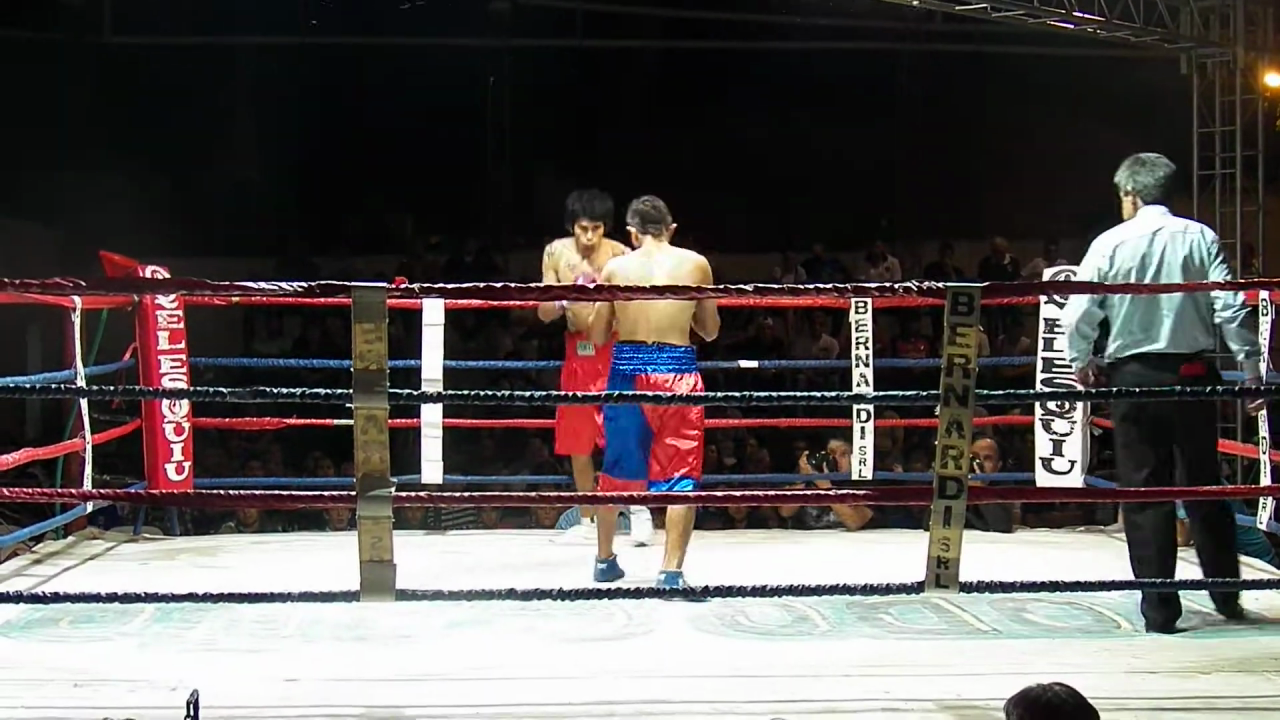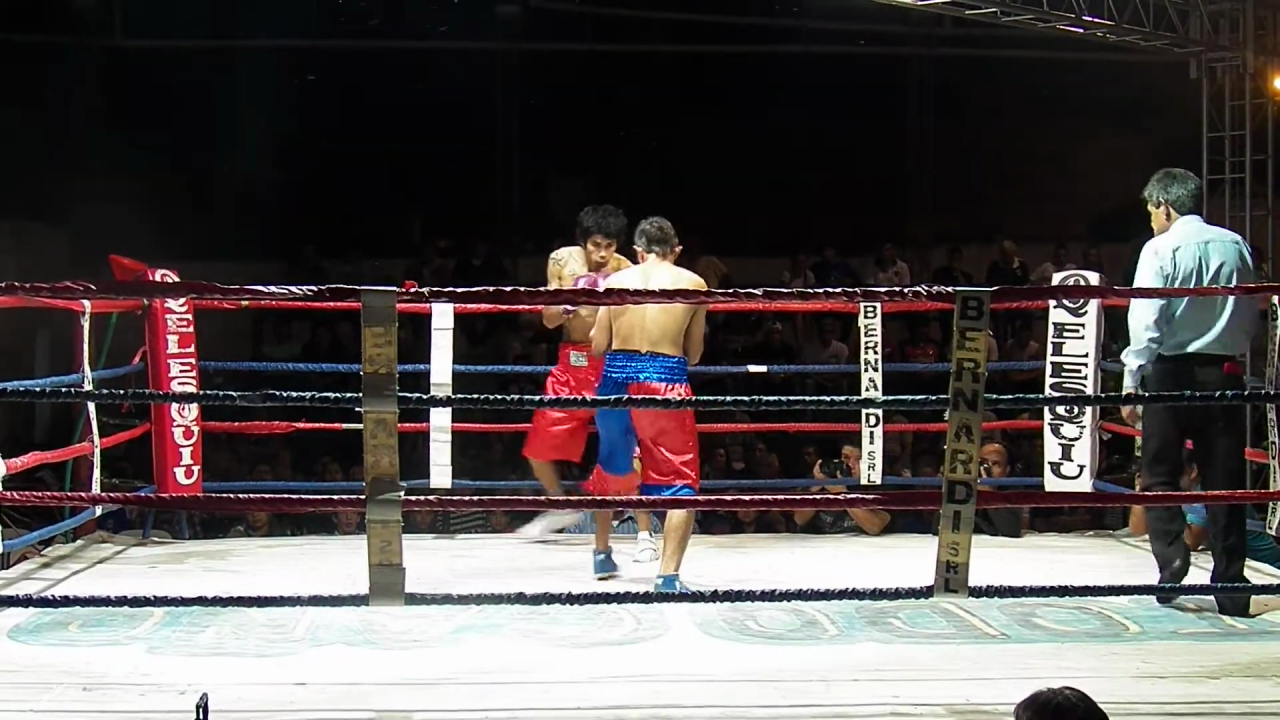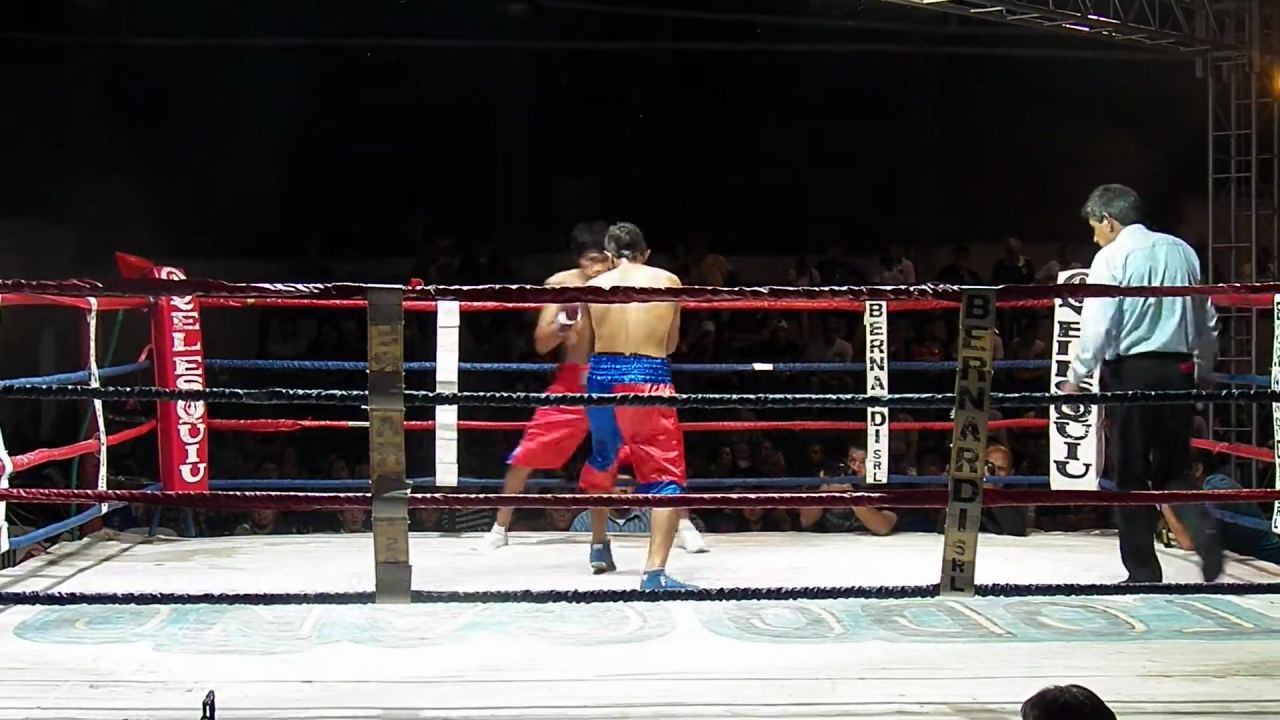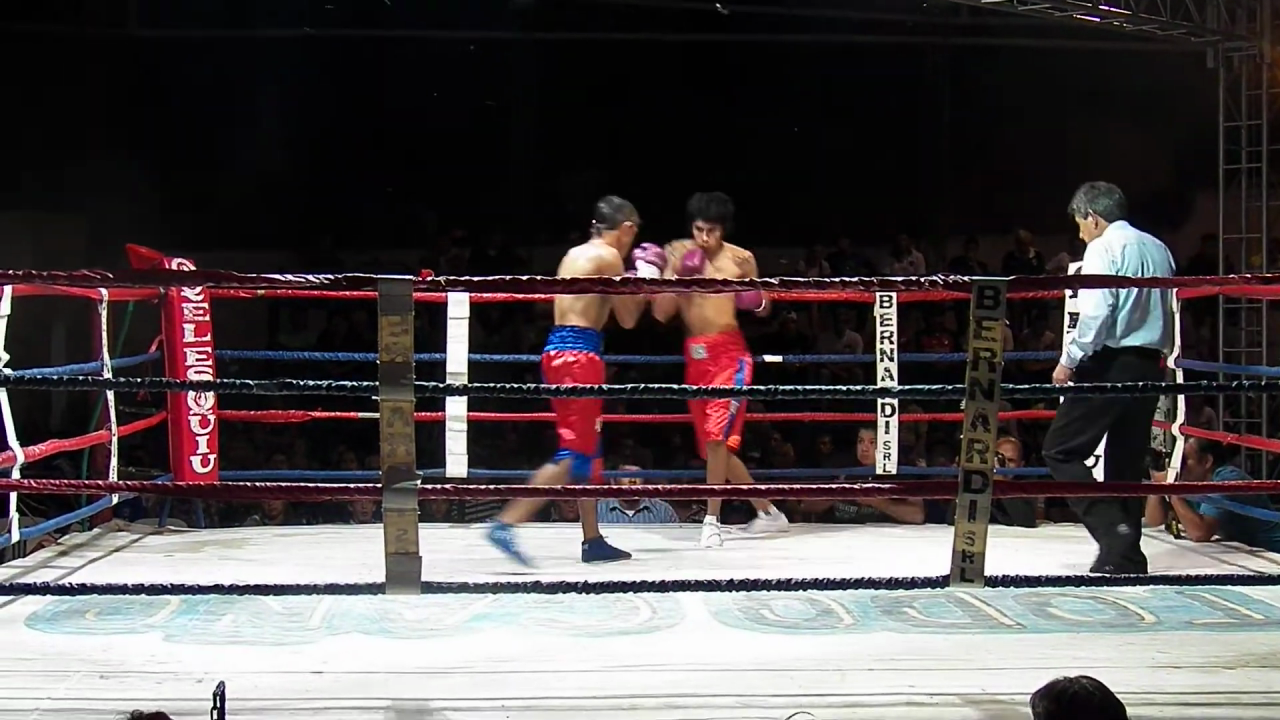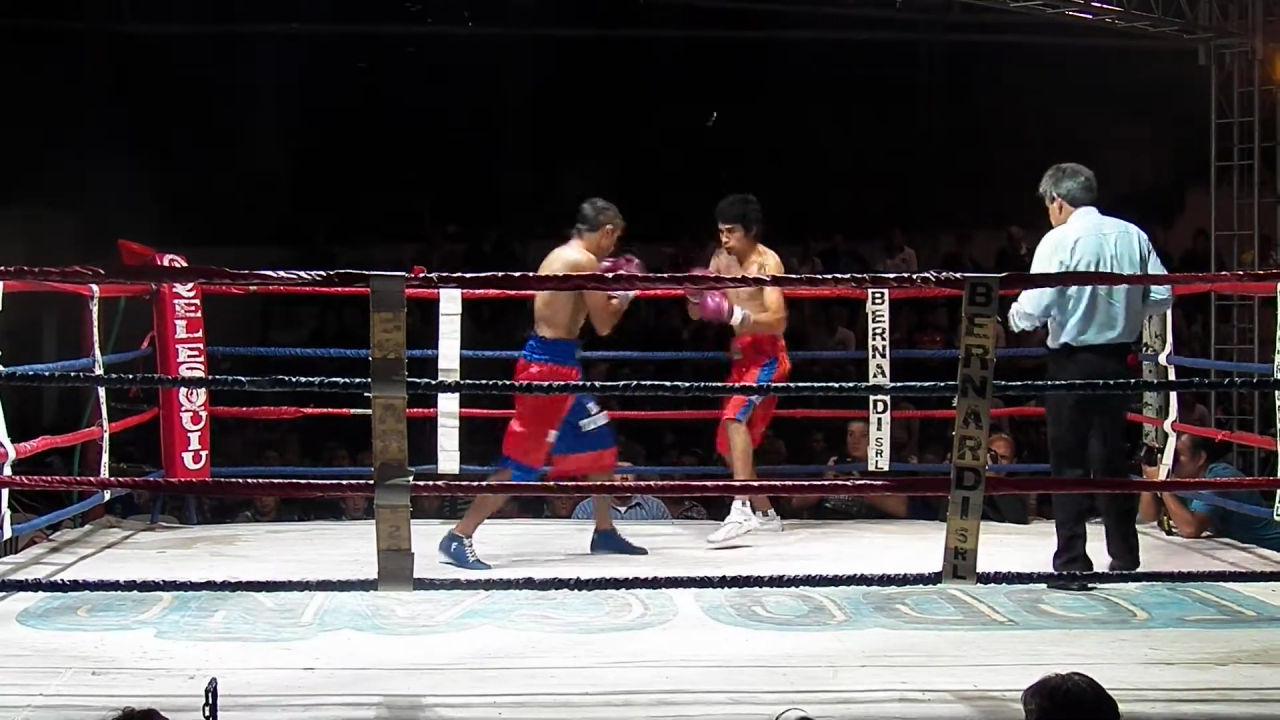
dt=0.5s
person 1, frame 1
left shoulder: (1109, 243)
right shoulder: (1199, 237)
left elbow: (1078, 315)
right elbow: (1230, 309)
left wrist: (1081, 359)
right wrist: (1253, 372)
left hip: (1131, 377)
right hip: (1190, 374)
left knee: (1145, 494)
right knee: (1203, 486)
left ankle: (1159, 607)
right ankle: (1224, 590)
person 1, frame 2
left shoulder: (1161, 249)
right shoulder: (1236, 246)
left elbow: (1145, 323)
right elbow: (1249, 317)
left wrist: (1131, 382)
left hip: (1173, 372)
right hip: (1224, 373)
left knee: (1161, 475)
right knee: (1225, 482)
left ankle: (1171, 560)
right ankle: (1230, 589)
person 1, frame 3
left shoulder: (1111, 257)
right shoulder: (1182, 250)
left elbow: (1098, 327)
right elbow: (1206, 320)
left wrist: (1076, 374)
right wrist: (1203, 371)
left hip: (1129, 373)
right hip: (1176, 372)
left knee: (1131, 476)
right knee: (1173, 469)
left ankle: (1143, 571)
right ankle: (1204, 534)
person 1, frame 4
left shoulder: (1104, 248)
right shoulder: (1158, 249)
left elbow: (1096, 313)
right elbow: (1160, 312)
left wrist: (1068, 360)
left hip: (1109, 364)
right hip: (1149, 365)
left knee: (1061, 451)
right knee: (1128, 463)
left ankle: (1110, 526)
right ankle: (1126, 557)
person 1, frame 5
left shoulder: (1060, 240)
right shoulder: (1132, 235)
left elbow: (1035, 307)
right elbow: (1162, 295)
left wrist: (1015, 315)
left hip: (1072, 362)
right hip: (1118, 360)
left knee: (1069, 464)
right knee: (1111, 456)
left ankle: (1072, 565)
right ankle: (1124, 554)
person 2, frame 1
left shoulder: (615, 268)
right shoulder: (697, 264)
left elbow: (597, 333)
right elbow: (710, 331)
left hip: (626, 370)
right hip: (676, 372)
left knee: (619, 467)
right knee: (681, 474)
left ankle: (605, 560)
right ankle: (671, 573)
person 2, frame 2
left shoulder: (616, 280)
right shoulder: (693, 283)
left elbow: (598, 346)
right elbow: (693, 353)
left hip: (617, 379)
right hip: (666, 382)
left knee: (613, 465)
right knee: (679, 481)
left ankle: (602, 551)
right ankle: (668, 575)
person 2, frame 3
left shoulder: (594, 286)
right shoulder: (668, 281)
left hip: (604, 379)
right hip: (650, 383)
left knee: (601, 459)
right knee: (666, 478)
left ankle: (599, 545)
right ankle: (655, 572)
person 2, frame 4
left shoulder: (575, 255)
right shoulder: (607, 257)
right elbow: (628, 318)
right wrist: (646, 278)
left hip: (562, 350)
right hip: (578, 354)
left knee: (587, 451)
right knee: (576, 453)
left ankle: (594, 541)
right ankle: (504, 523)
person 2, frame 5
left shoulder: (559, 256)
right shoulder: (584, 260)
right elbow: (603, 324)
left wrist: (604, 286)
right wrist: (626, 290)
left hip: (556, 363)
right hip: (550, 365)
left knee: (598, 446)
right knee: (523, 460)
left ankle: (605, 533)
right ankle: (459, 537)
person 3, frame 1
left shoulder: (620, 255)
right shoulder: (556, 253)
right elbow: (544, 314)
right wrist: (564, 300)
left hip: (615, 349)
right hip: (577, 352)
right knee: (576, 441)
left ankle: (639, 510)
right ankle: (587, 520)
person 3, frame 2
right shoulder: (561, 261)
right elbow: (549, 319)
right wrist: (570, 302)
right hip: (571, 363)
right knee: (538, 447)
left ankle: (645, 535)
right ankle: (560, 508)
person 3, frame 3
right shoulder: (559, 284)
right elbow: (541, 344)
right wrist: (567, 317)
right hip: (572, 382)
right knee: (525, 456)
right ankle: (500, 528)
person 3, frame 4
left shoulder: (742, 260)
right shoulder: (676, 253)
left elbow: (760, 307)
right elbow: (660, 313)
left wrist: (760, 303)
right wrist: (680, 276)
left hip: (730, 354)
right hip: (696, 356)
left knee: (718, 436)
right knee: (713, 445)
left ankle: (711, 520)
right ankle: (768, 512)
person 3, frame 5
left shoulder: (767, 262)
right shoulder: (721, 259)
left elbow: (776, 323)
right elbow: (696, 315)
left wrist: (732, 314)
right wrist: (695, 296)
left hip: (766, 355)
right hip: (743, 355)
left knee: (735, 418)
right knee: (730, 441)
left ankle: (741, 509)
right ankle: (764, 512)
